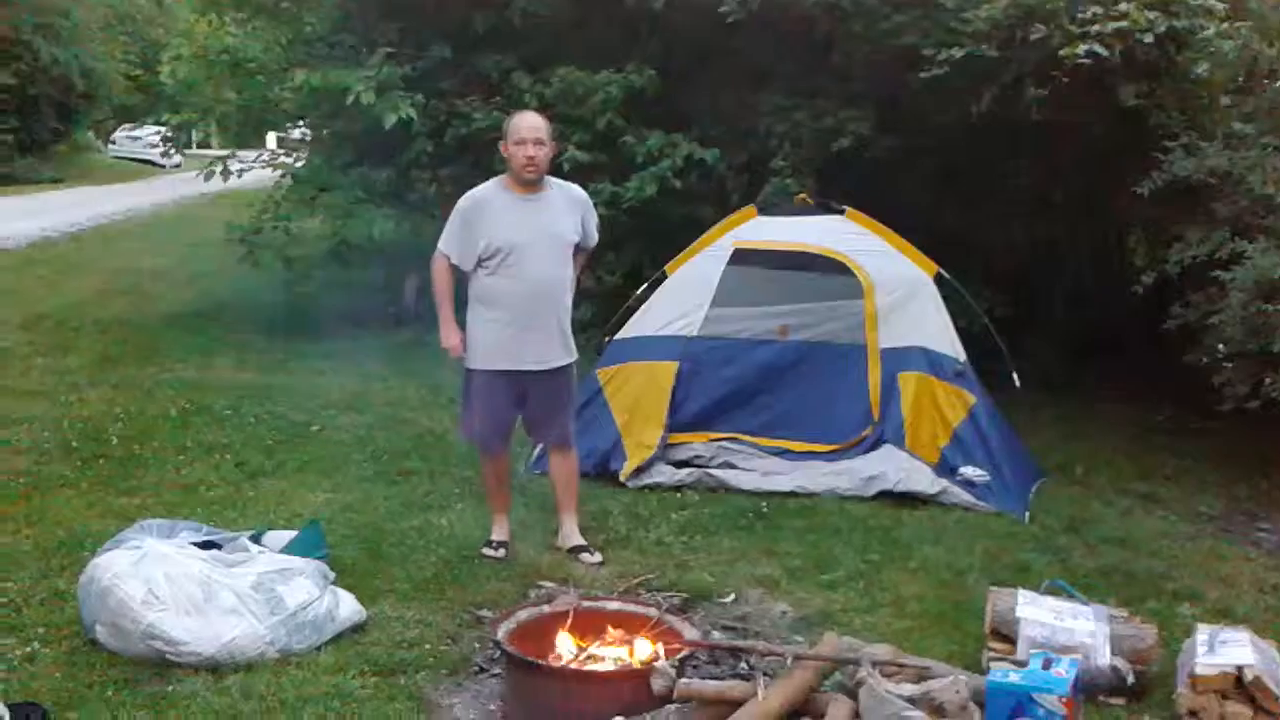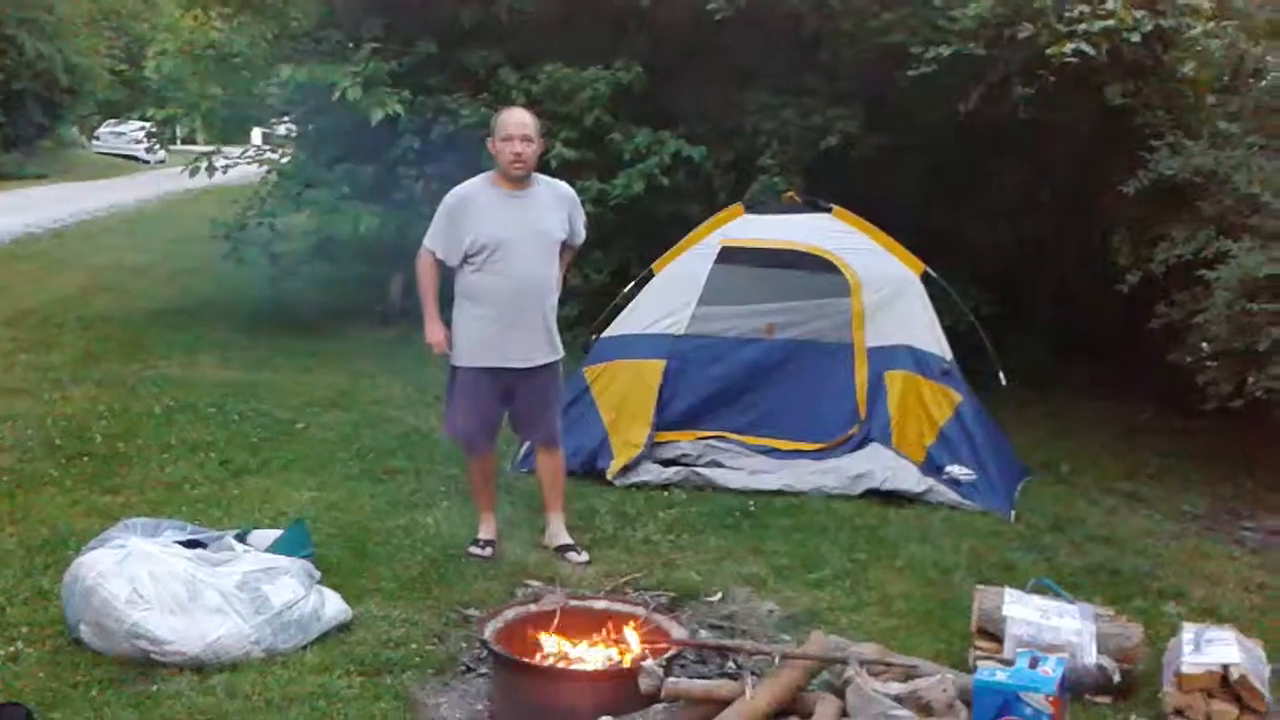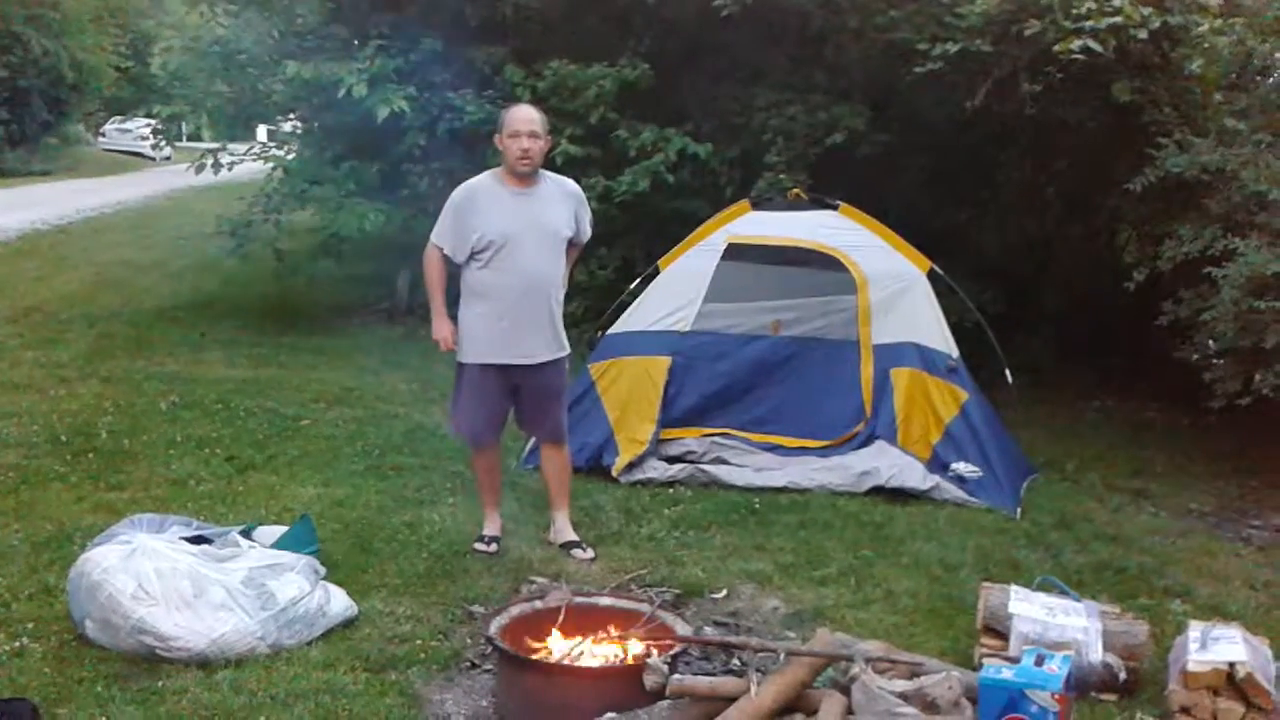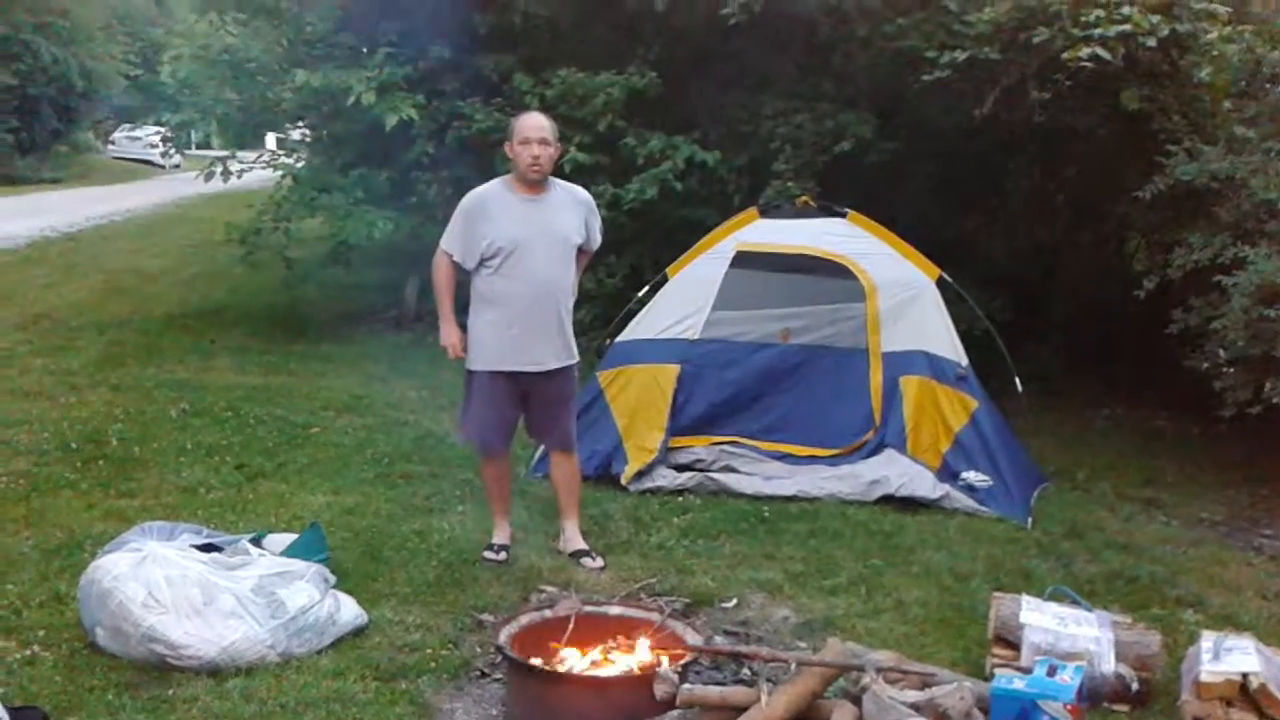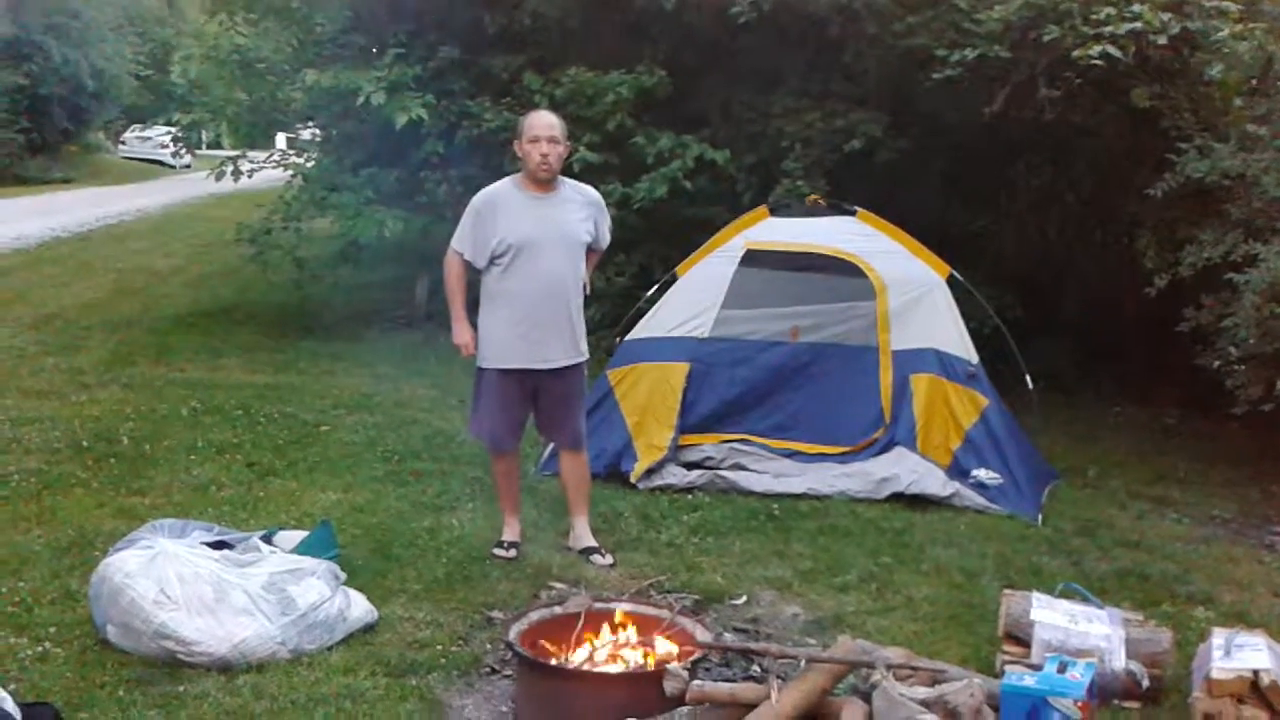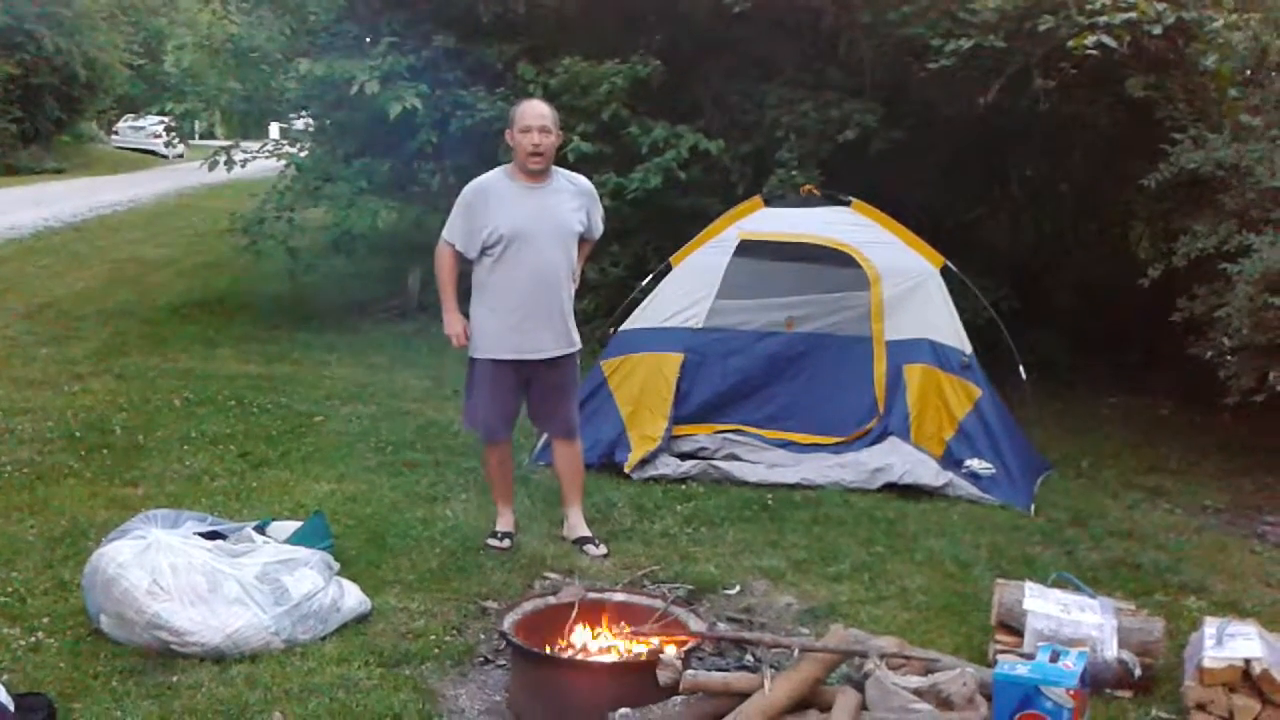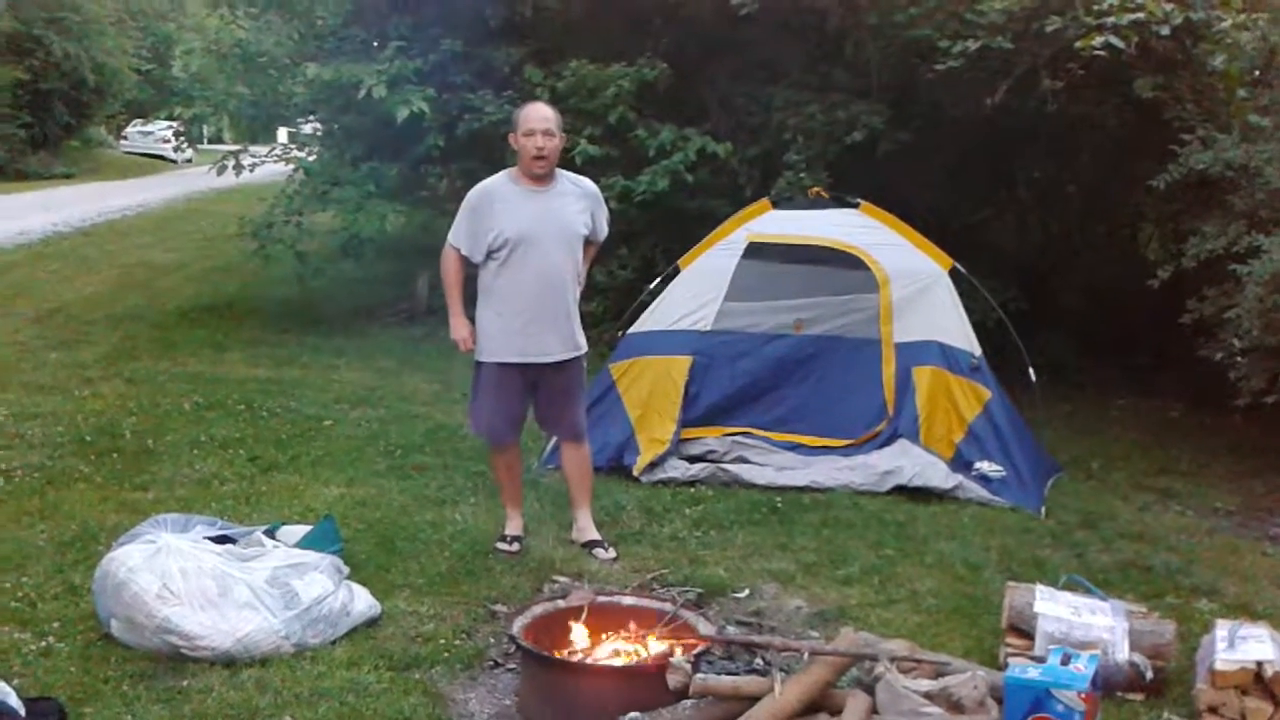
dt=0.3s
person 1, frame 1
left shoulder: (574, 199)
right shoulder: (477, 203)
right elbow: (442, 263)
right wrist: (448, 325)
left hip: (554, 350)
right hip: (493, 353)
left knee: (562, 441)
right knee: (492, 443)
left ankle: (569, 530)
right ankle: (500, 525)
person 1, frame 2
left shoulder: (561, 196)
right shoulder: (464, 199)
right elbow: (428, 258)
right wrist: (432, 321)
left hip: (540, 348)
right hip: (478, 350)
left knee: (548, 439)
right knee: (478, 442)
left ankle: (556, 529)
right ankle: (486, 525)
person 1, frame 3
left shoulder: (568, 193)
right shoulder: (471, 195)
right elbow: (435, 253)
right wrist: (439, 316)
left hip: (546, 344)
right hip: (484, 346)
left knee: (554, 435)
right knee: (483, 438)
left ankle: (561, 524)
right ankle: (491, 521)
person 1, frame 4
left shoulder: (578, 201)
right shoulder: (481, 202)
right elbow: (444, 260)
right wrist: (447, 323)
left hip: (556, 351)
right hip: (494, 354)
left knee: (563, 442)
right knee: (493, 445)
left ankle: (571, 533)
right ankle: (501, 529)
person 1, frame 5
left shoulder: (587, 200)
right shoulder: (491, 201)
right elbow: (455, 260)
right wrist: (460, 322)
left hip: (565, 349)
right hip: (504, 351)
left knee: (572, 440)
right knee: (502, 443)
left ankle: (580, 530)
right ankle: (510, 526)
person 1, frame 6
left shoulder: (580, 190)
right shoulder: (483, 191)
right elbow: (447, 250)
right wrist: (451, 312)
left hip: (558, 339)
right hip: (496, 342)
left knee: (565, 430)
right knee: (495, 432)
left ankle: (574, 520)
right ankle: (504, 516)
person 1, frame 7
left shoulder: (584, 192)
right shoulder: (487, 195)
right elbow: (452, 254)
right wrist: (457, 317)
left hip: (564, 342)
right hip: (502, 346)
left knee: (574, 433)
right knee: (502, 436)
left ankle: (584, 523)
right ankle: (513, 520)
